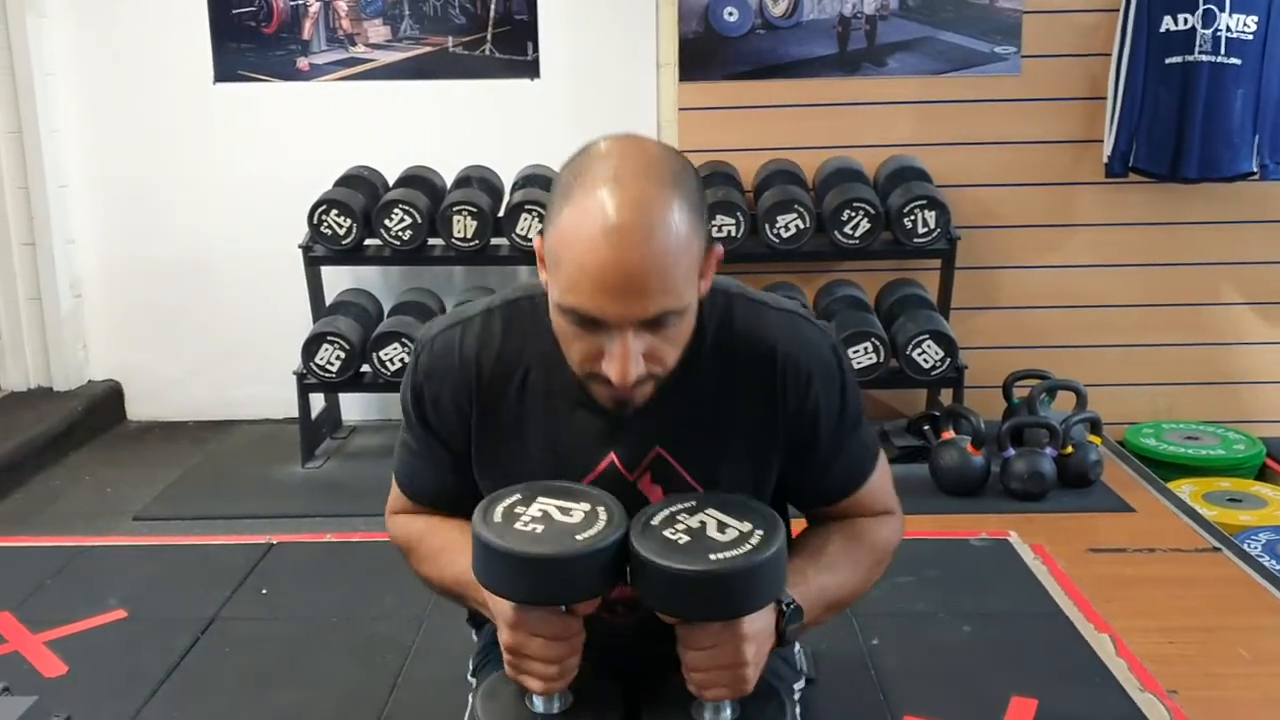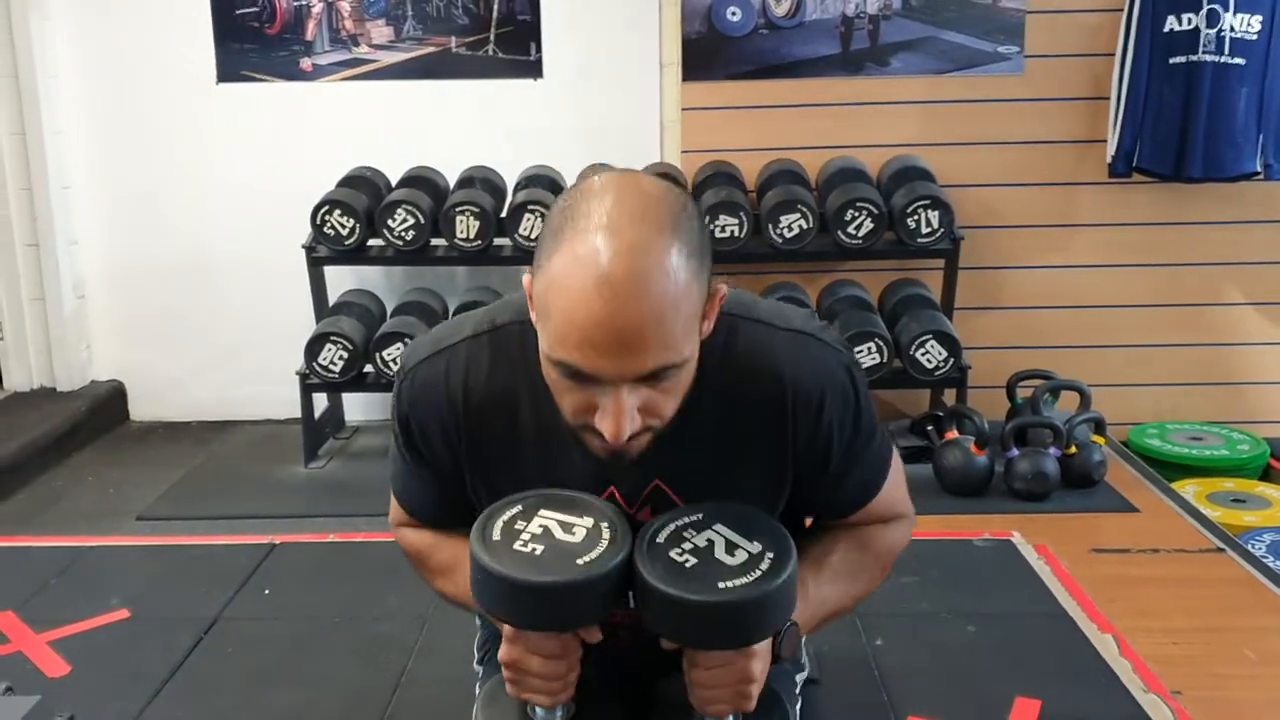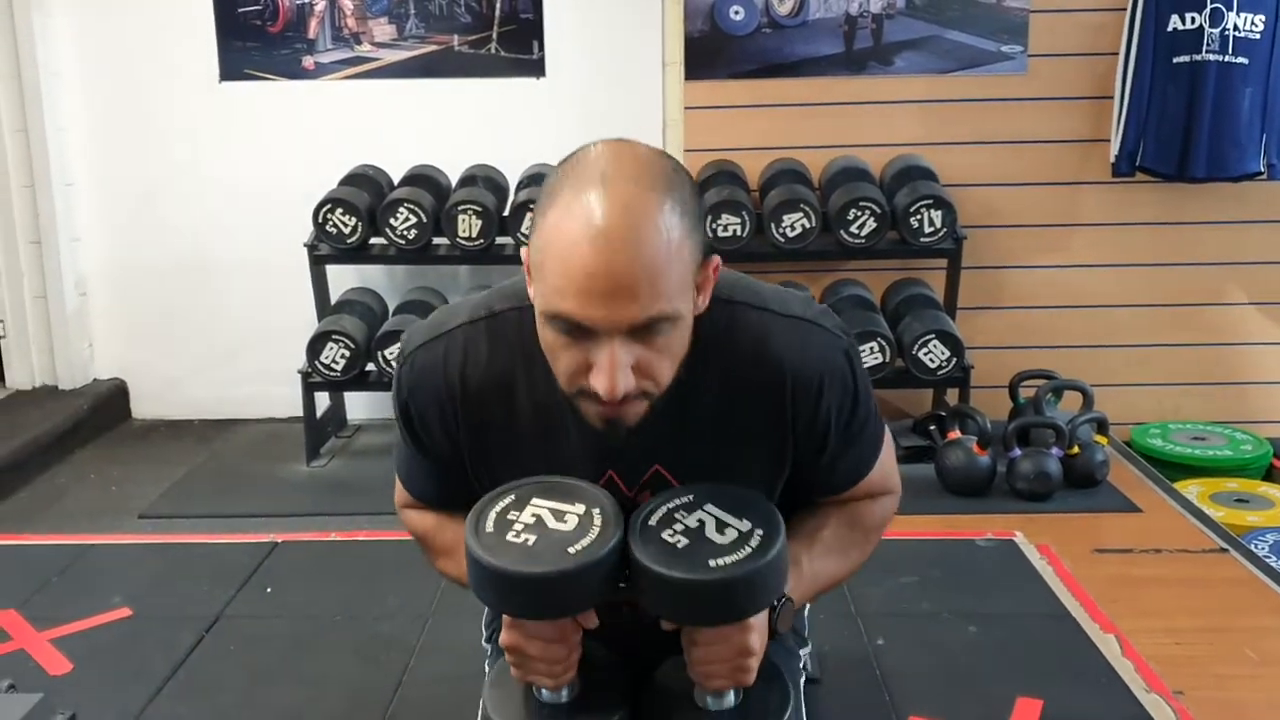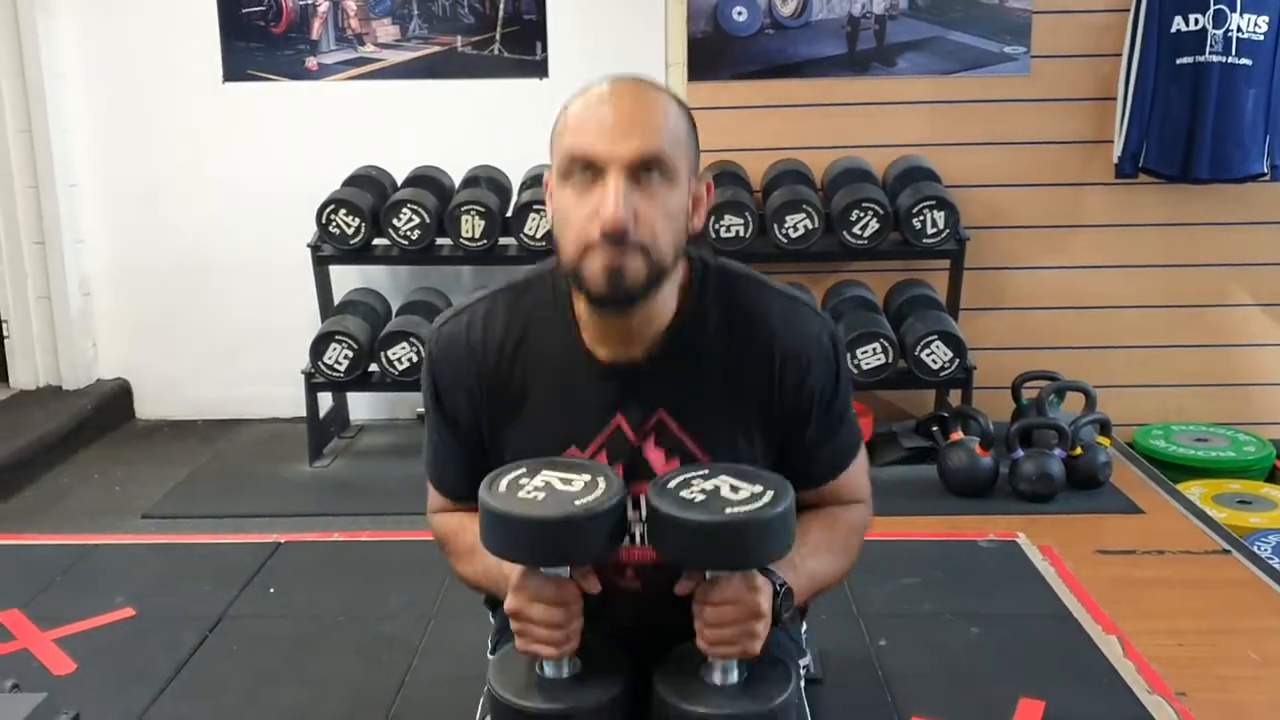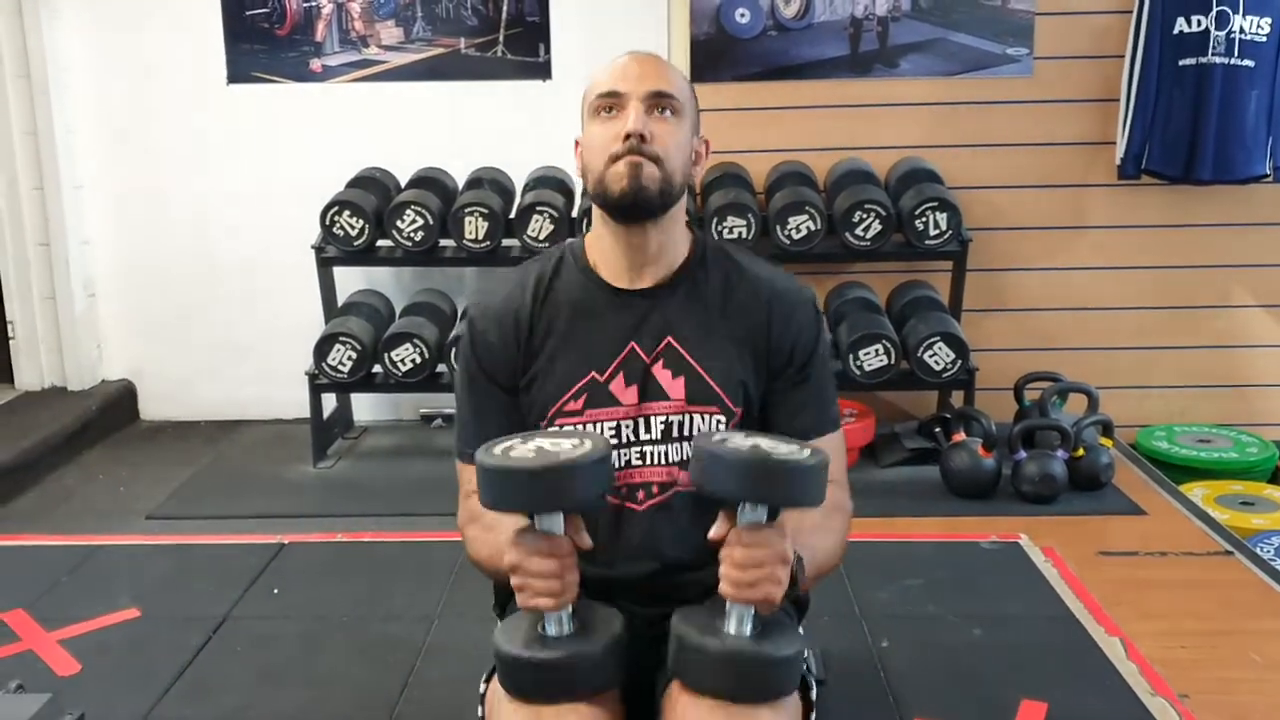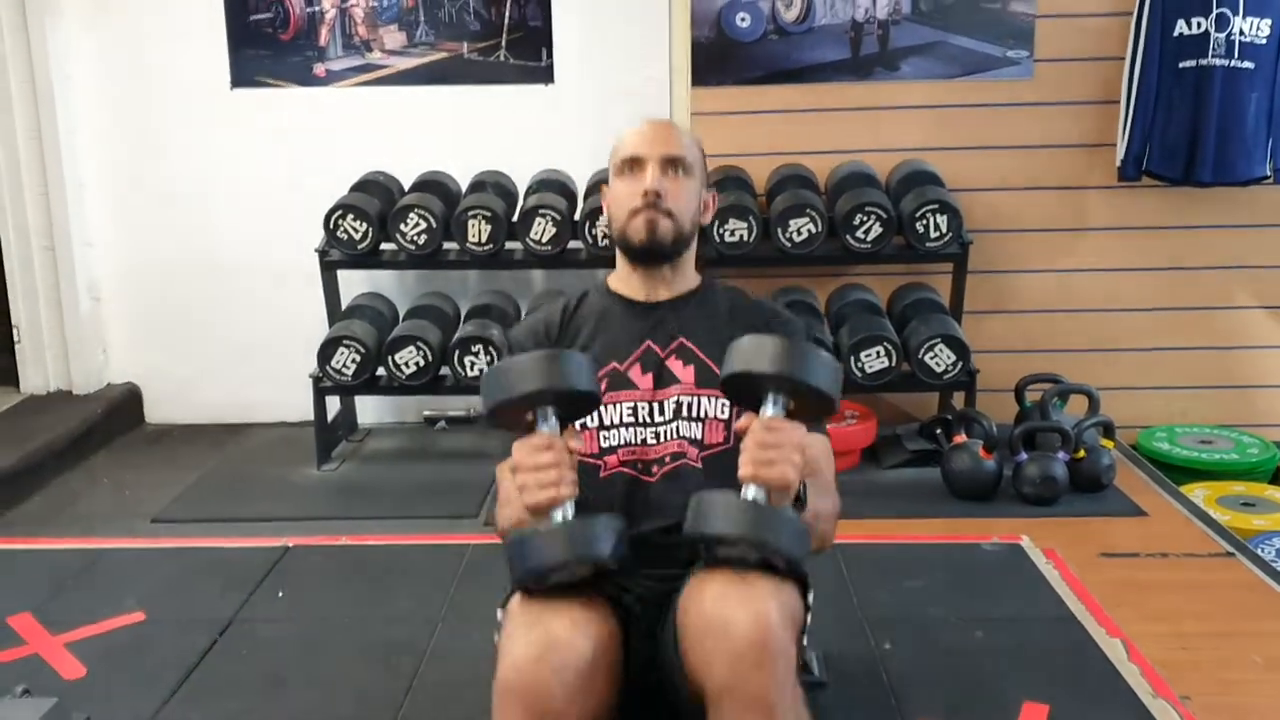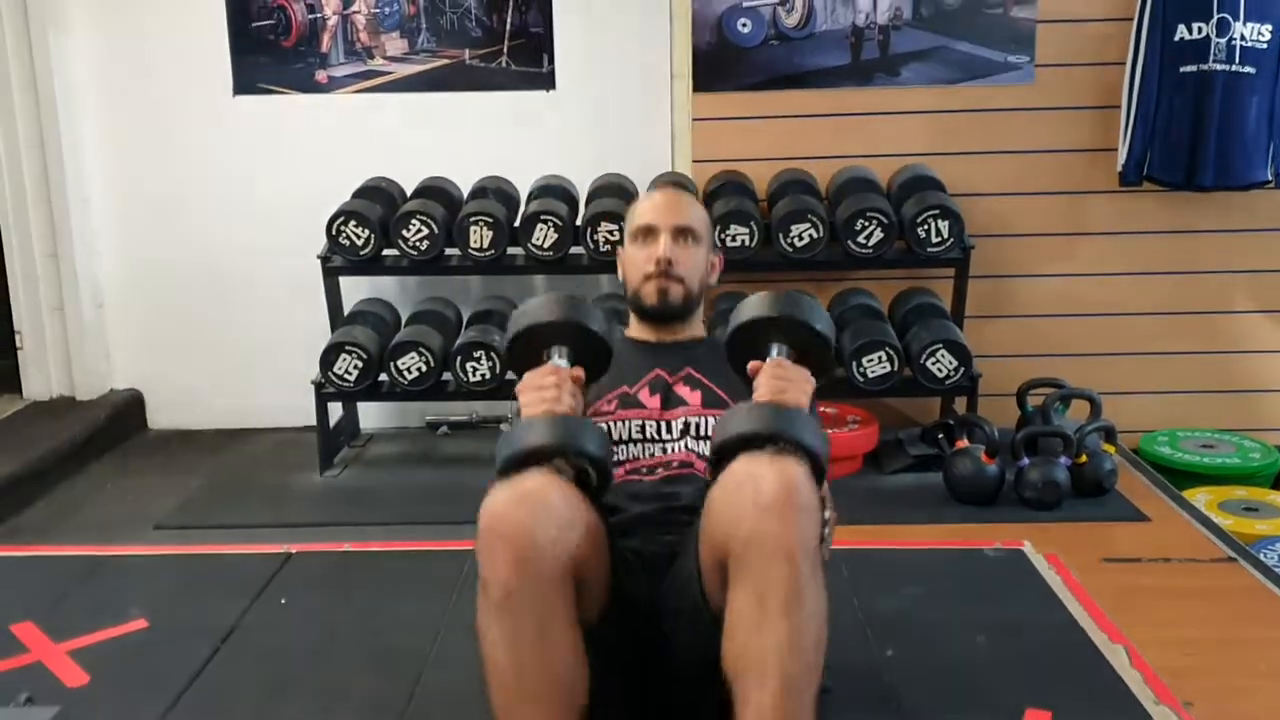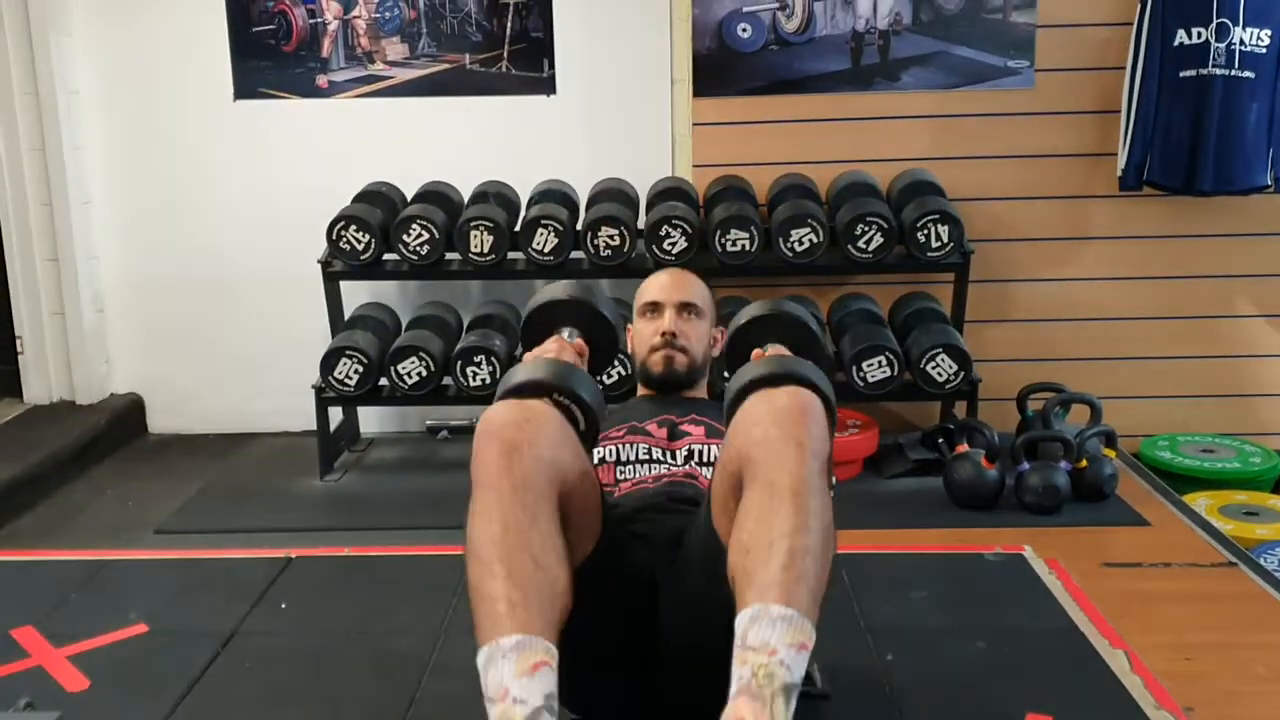
dt=0.2s
person 1, frame 1
left shoulder: (790, 357)
right shoulder: (459, 360)
left elbow: (869, 521)
right elbow: (416, 517)
left wrist: (774, 610)
right wrist: (502, 597)
left hip: (721, 653)
right hip: (543, 654)
person 1, frame 2
left shoulder: (802, 376)
right shoulder: (447, 382)
left elbow: (881, 521)
right elbow: (420, 526)
left hip: (724, 660)
right hip: (545, 658)
person 1, frame 3
left shoulder: (801, 357)
right shoulder: (446, 366)
left elbow: (869, 495)
right elbow: (425, 507)
left wrist: (772, 597)
left hip: (725, 633)
right hip: (552, 633)
person 1, frame 4
left shoulder: (788, 337)
right shoulder: (473, 345)
left elbow: (843, 505)
right elbow: (454, 512)
left wrist: (773, 583)
right wrist: (513, 575)
left hip: (725, 625)
right hip: (559, 625)
person 1, frame 5
left shoulder: (775, 306)
right shoulder: (507, 316)
left elbow: (825, 490)
right elbow: (481, 502)
left wrist: (789, 556)
right wrist: (516, 549)
left hip: (723, 608)
right hip: (568, 613)
person 1, frame 6
left shoulder: (768, 329)
right shoulder: (545, 335)
left elbow: (820, 514)
right elbow: (510, 508)
left wrist: (792, 488)
right wrist: (529, 500)
left hip: (722, 585)
right hip: (588, 590)
left knee: (747, 628)
person 1, frame 7
left shoulder: (759, 369)
right shoulder: (564, 373)
left elbow: (805, 531)
right elbow: (517, 522)
left hip: (712, 609)
right hip: (598, 605)
left knee: (769, 481)
right knee: (515, 510)
person 1, frame 8
left shoulder: (749, 425)
right elbow: (518, 527)
left wrist: (786, 410)
right wrist: (542, 404)
left hip: (718, 640)
right hip: (601, 626)
left knee: (789, 410)
right knee: (511, 423)
